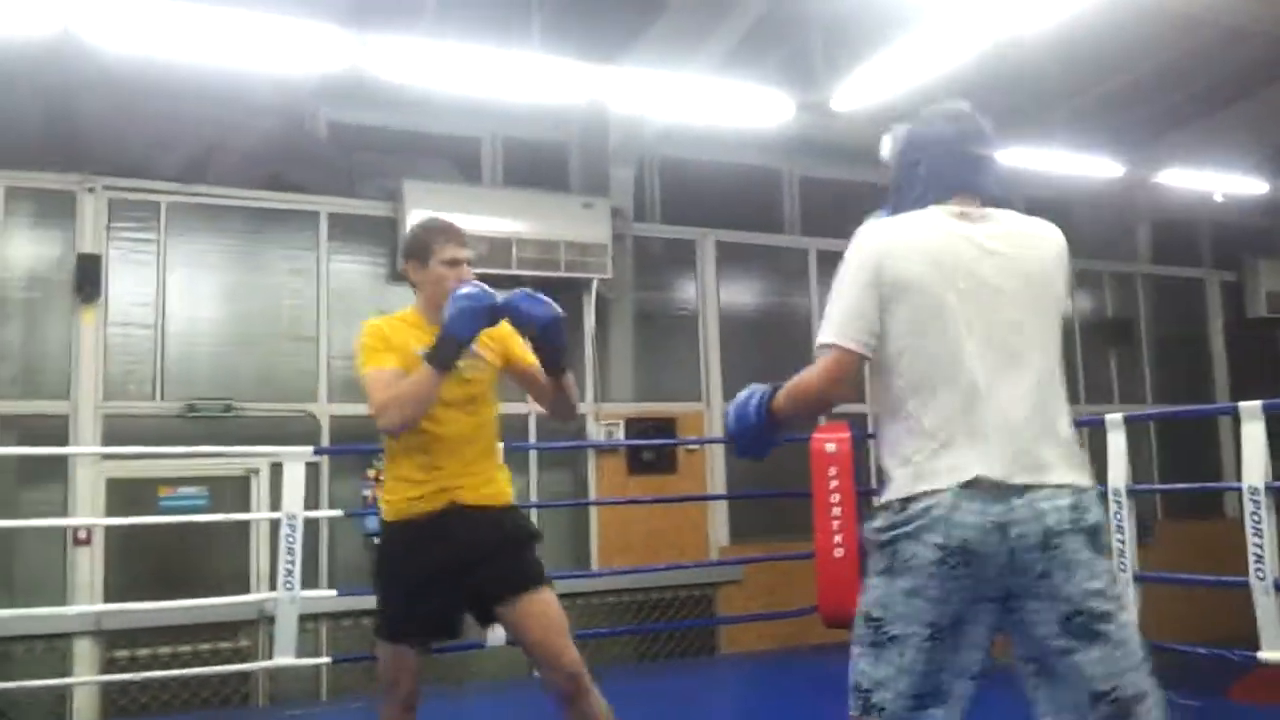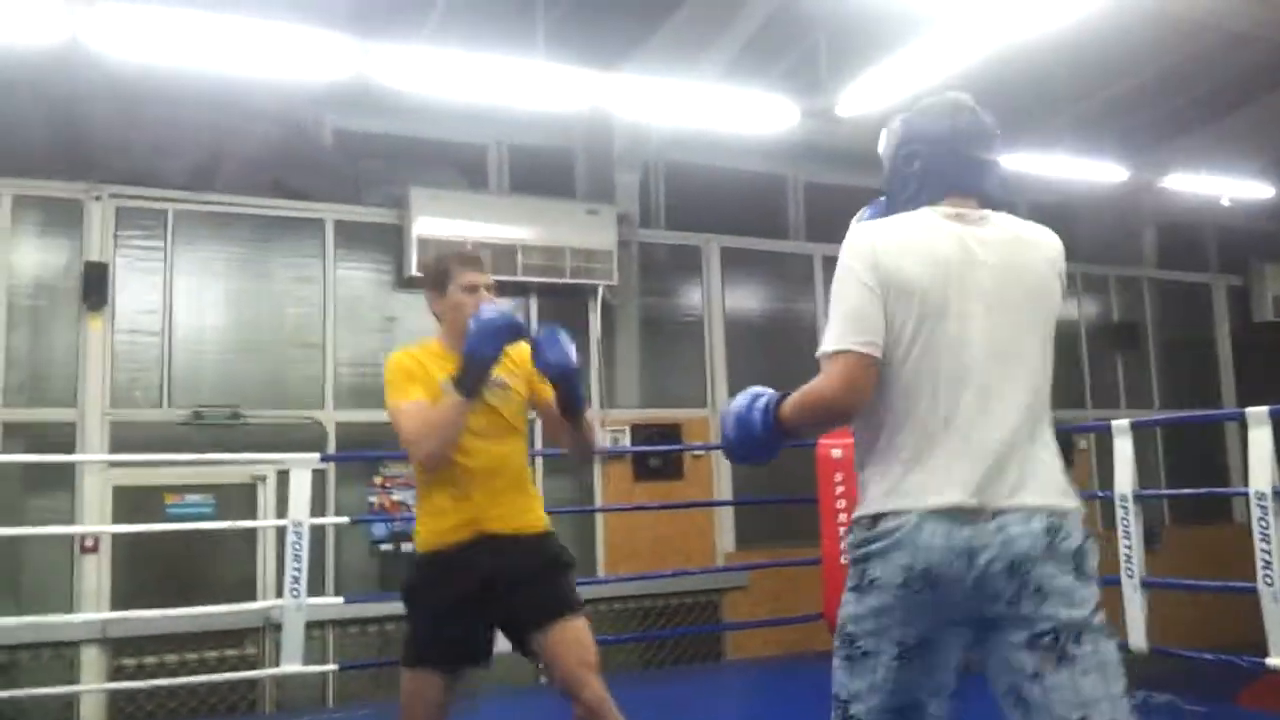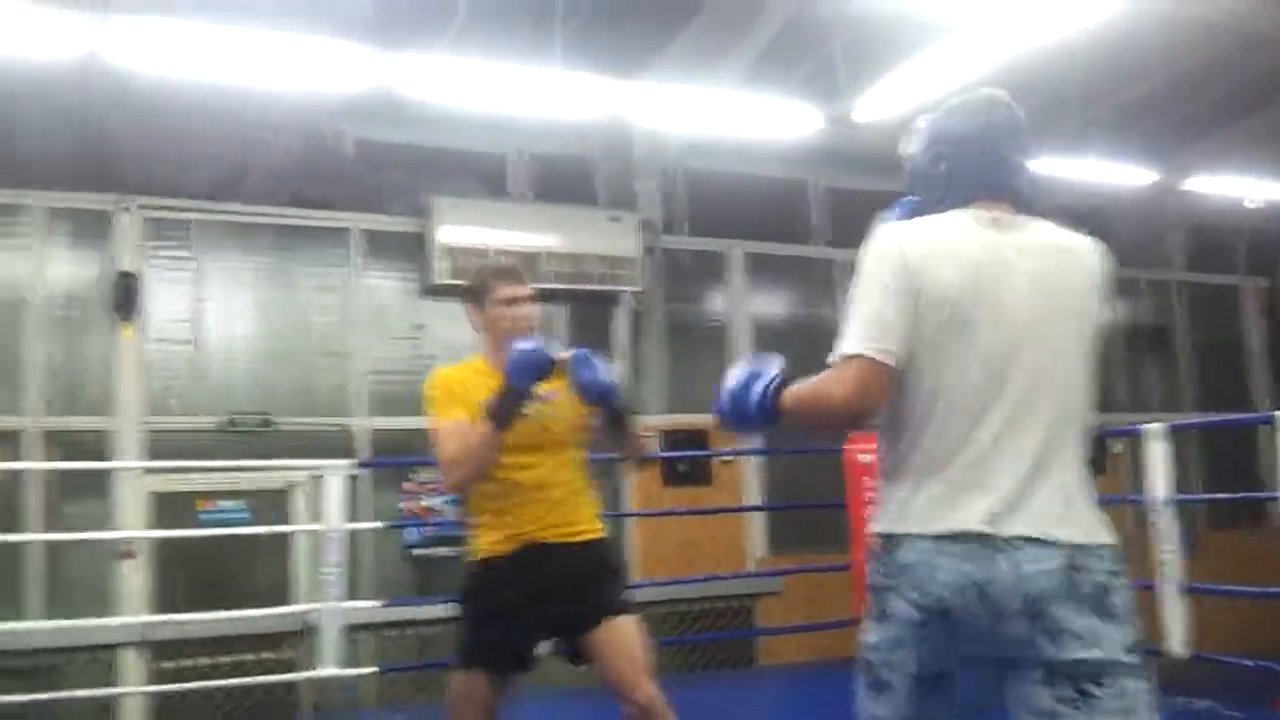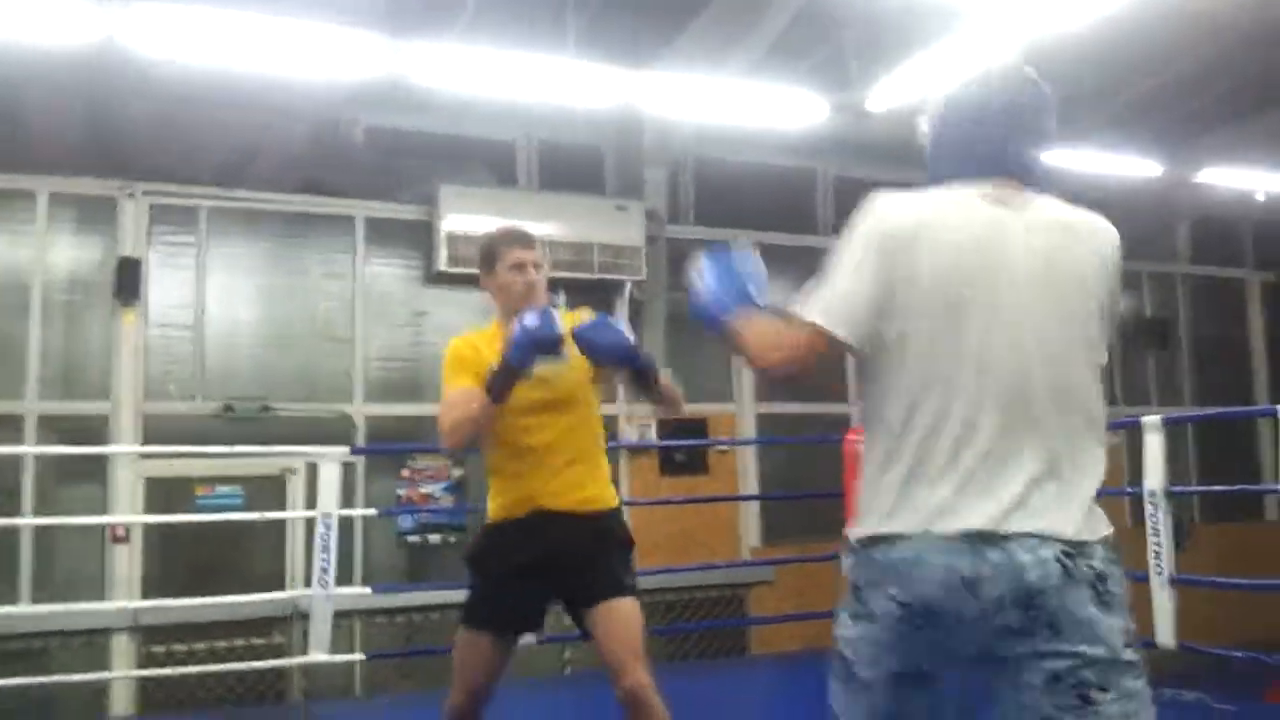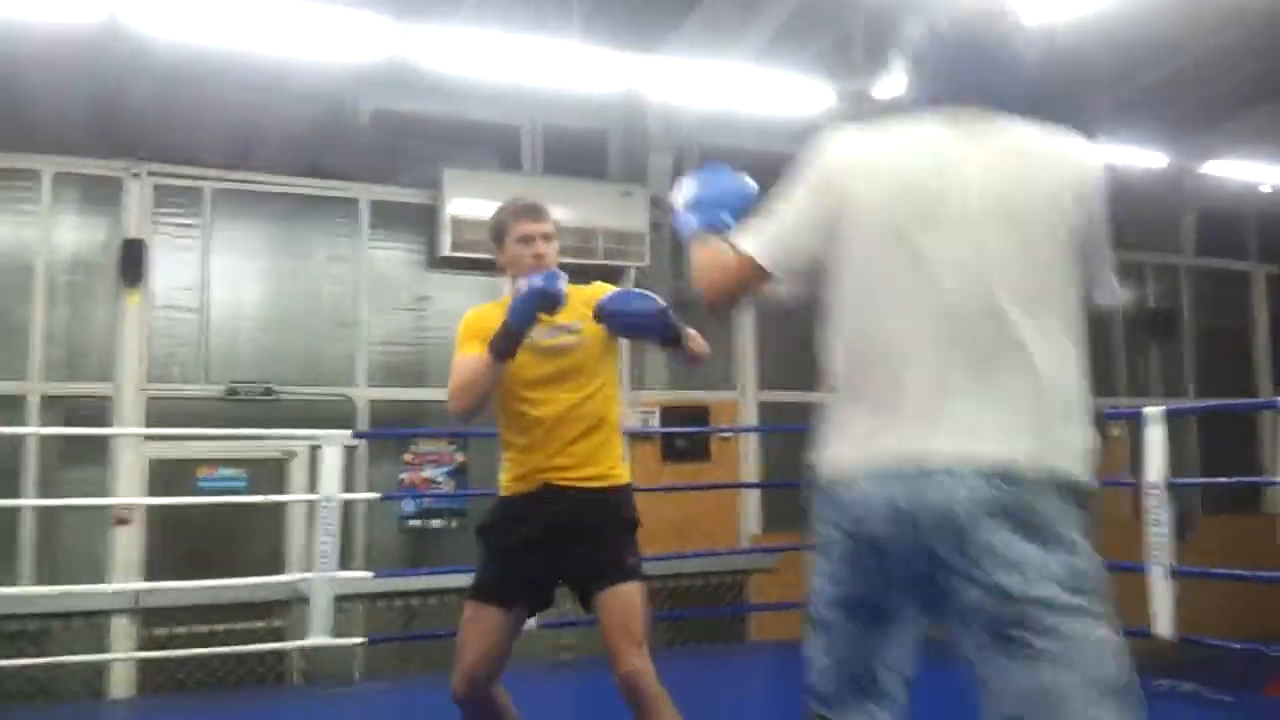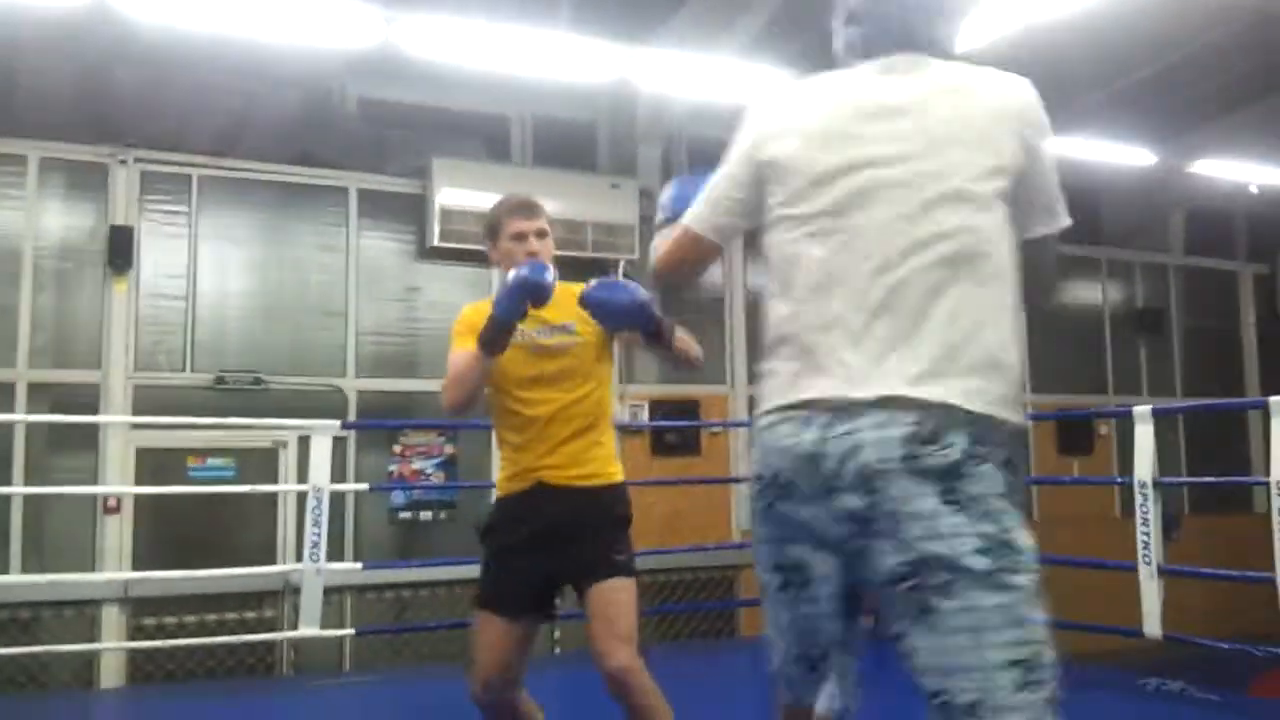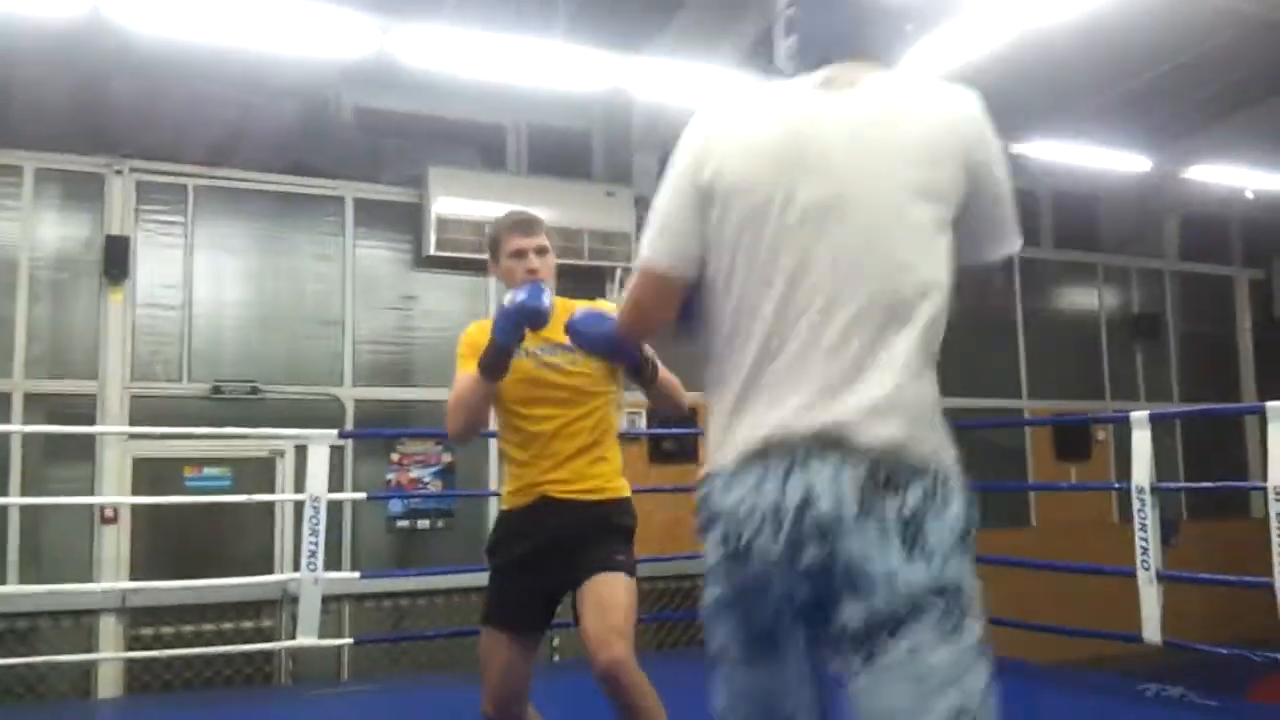
dt=0.1s
person 1, frame 1
left shoulder: (882, 240)
right shoulder: (1048, 241)
left elbow: (829, 382)
left wrist: (767, 409)
left hip: (933, 516)
right hip: (1055, 506)
person 1, frame 2
left shoulder: (875, 242)
right shoulder: (1044, 248)
left elbow: (844, 392)
left wrist: (769, 414)
left hip: (907, 534)
right hip: (1034, 529)
person 1, frame 3
left shoulder: (904, 247)
right shoulder: (1086, 259)
left elbow: (853, 394)
left wrist: (772, 396)
left hip: (924, 557)
right hip: (1060, 560)
person 1, frame 4
left shoulder: (894, 221)
right shoulder: (1095, 241)
left elbow: (787, 358)
left wrist: (728, 306)
left hip: (907, 553)
right hip: (1056, 557)
person 1, frame 5
left shoulder: (846, 154)
right shoulder: (1071, 166)
left elbow: (716, 285)
left wrist: (702, 223)
left hip: (862, 483)
right hip: (1010, 492)
person 1, frame 6
left shoulder: (781, 112)
right shoulder: (1008, 100)
left elbow: (675, 263)
right elbow: (1038, 256)
left wrist: (693, 210)
left hip: (797, 441)
right hip: (937, 442)
person 1, frame 7
left shoulder: (719, 126)
right shoulder: (953, 114)
left elbow: (641, 320)
right elbow: (989, 262)
left hip: (745, 487)
right hip: (885, 482)
person 2, frame 1
left shoulder: (496, 330)
right shoulder: (381, 333)
left elbow: (563, 407)
right elbow: (392, 418)
left wrist: (552, 345)
right wrist: (447, 347)
left hip: (491, 517)
right hip: (415, 526)
left knee: (567, 669)
person 2, frame 2
left shoulder: (519, 357)
right shoulder: (409, 365)
left elbow: (582, 444)
right elbow: (424, 452)
left wrist: (570, 388)
right wrist: (471, 372)
left hip: (525, 544)
right hip: (449, 554)
person 2, frame 3
left shoulder: (568, 369)
right shoulder: (451, 384)
left elbow: (633, 451)
right elbow: (455, 475)
left wrist: (612, 409)
right wrist: (504, 403)
left hip: (579, 552)
right hip: (502, 562)
person 2, frame 4
left shoulder: (583, 329)
right shoulder: (467, 349)
left elbow: (672, 403)
right elbow: (453, 438)
left wrist: (637, 363)
right wrist: (507, 373)
left hip: (589, 521)
right hip: (513, 529)
person 2, frame 5
left shoulder: (597, 302)
right shoulder: (482, 321)
left elbow: (698, 350)
right elbow: (460, 405)
left wrist: (665, 325)
right wrist: (510, 333)
left hip: (598, 498)
right hip: (525, 503)
left knee: (633, 670)
person 2, frame 6
left shoulder: (590, 301)
right shoulder: (476, 317)
left elbow: (691, 356)
right elbow: (454, 401)
left wrist: (650, 322)
right wrist: (500, 325)
left hip: (593, 497)
right hip: (521, 501)
left knee: (619, 664)
person 2, frame 7
left shoulder: (597, 319)
right shoulder: (481, 337)
left elbow: (677, 404)
right elbow: (459, 426)
left wrist: (635, 358)
right wrist: (500, 349)
left hip: (599, 510)
right hip: (525, 519)
left knee: (611, 660)
